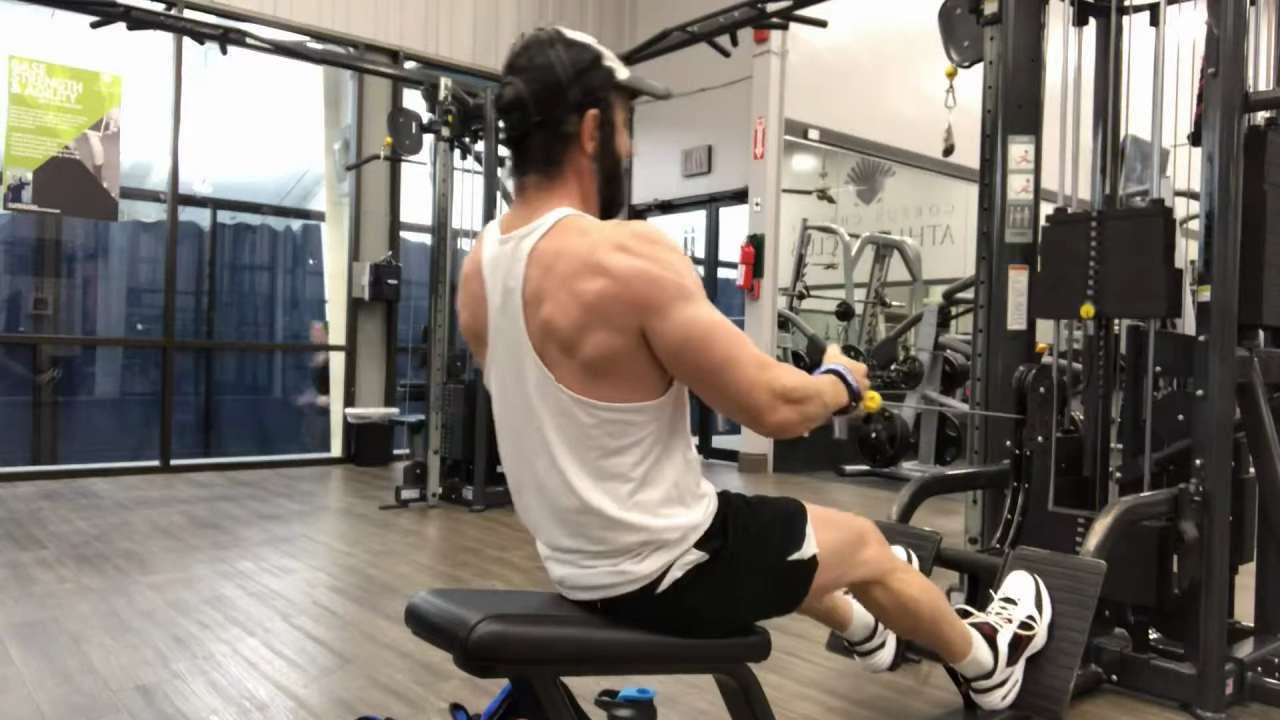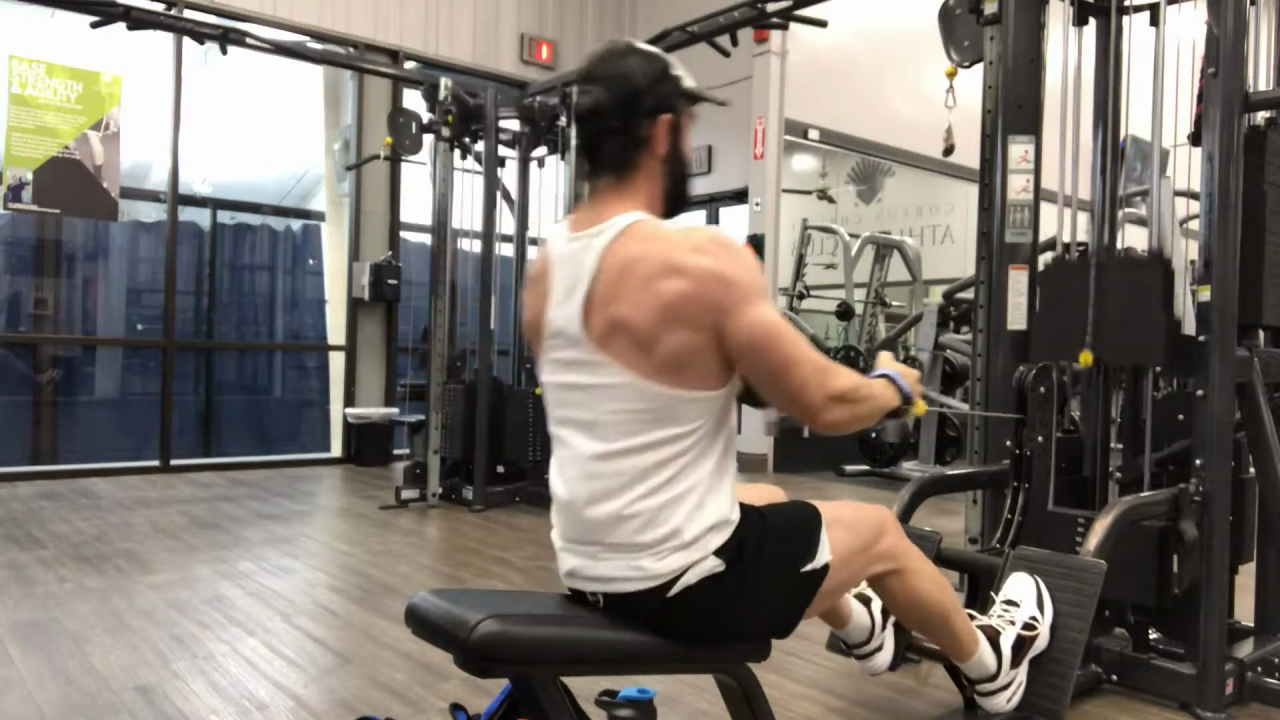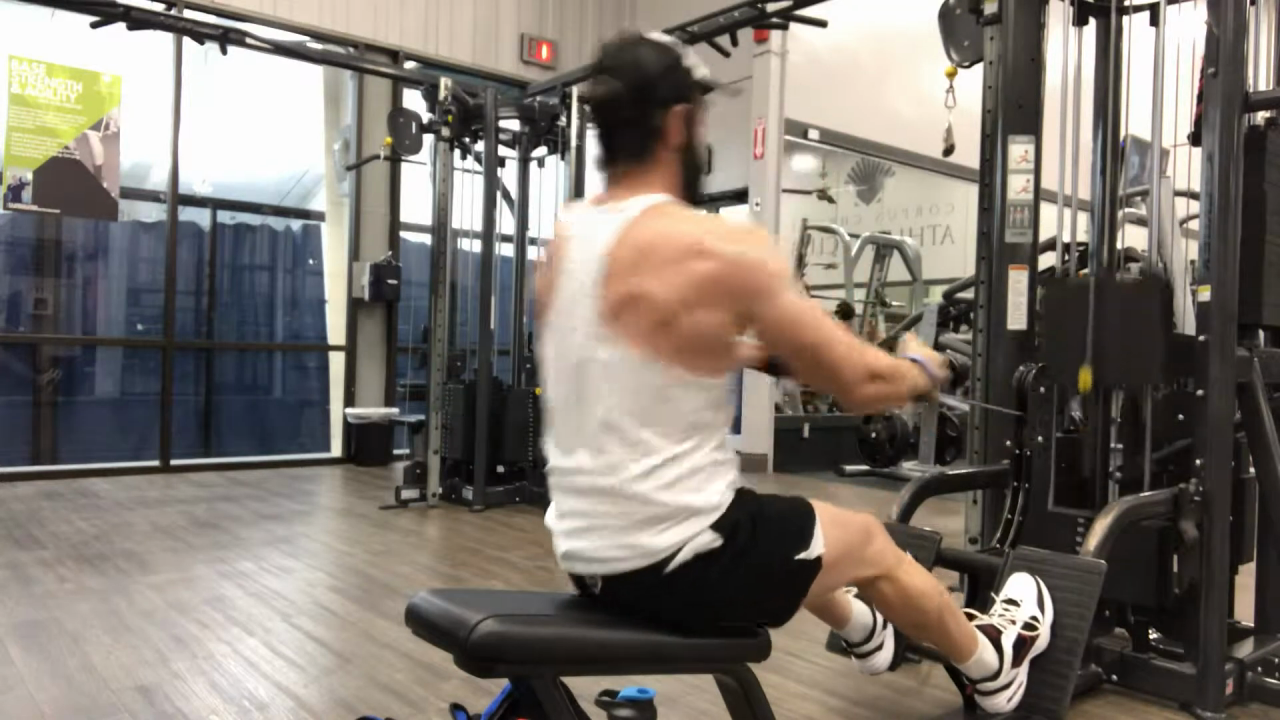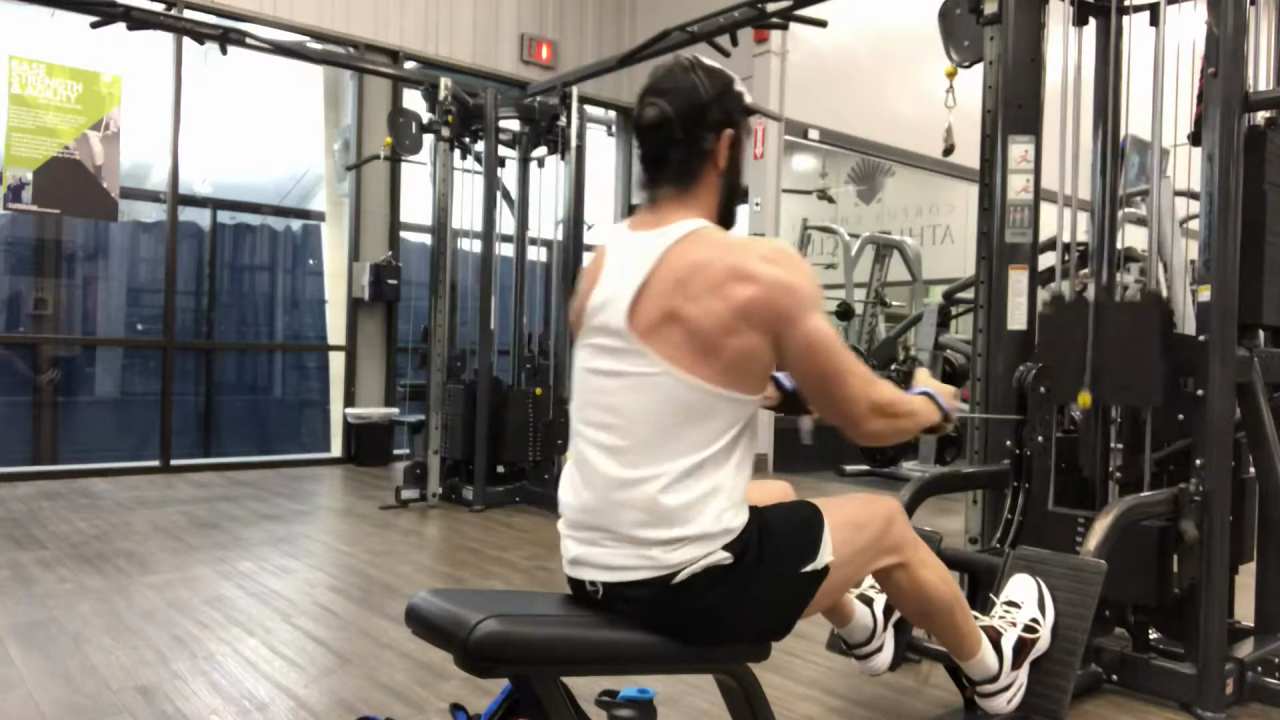
dt=1s
person 1, frame 1
left shoulder: (480, 263)
right shoulder: (625, 258)
right elbow: (773, 404)
right wrist: (842, 382)
left hip: (577, 565)
right hip: (663, 572)
left knee: (774, 526)
right knee: (862, 543)
left ankle: (864, 633)
right ankle: (987, 663)
person 1, frame 2
left shoulder: (545, 263)
right shoulder: (698, 261)
right elbow: (824, 405)
right wrist: (893, 387)
left hip: (587, 571)
right hip: (674, 581)
left knee: (765, 502)
right knee: (876, 531)
left ankle: (863, 627)
person 1, frame 3
left shoulder: (565, 240)
right shoulder: (714, 248)
right elbow: (866, 381)
left wrist: (752, 348)
right wrist: (922, 366)
left hip: (588, 557)
right hip: (672, 566)
left knee: (786, 522)
right knee: (865, 537)
left ankle: (863, 632)
person 1, frame 4
left shoulder: (602, 260)
right shoulder: (757, 270)
right elbow: (867, 418)
right wrist: (934, 406)
left hip: (592, 570)
right hip: (684, 583)
left knee: (775, 496)
right knee: (884, 522)
left ankle: (864, 628)
